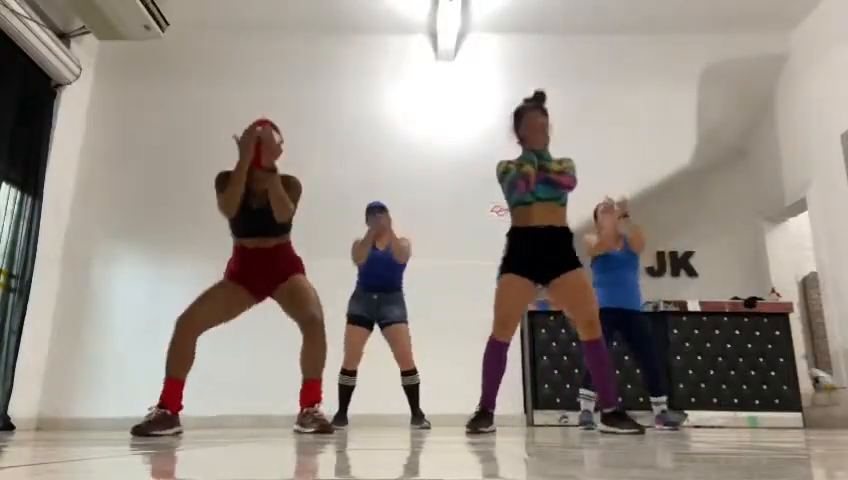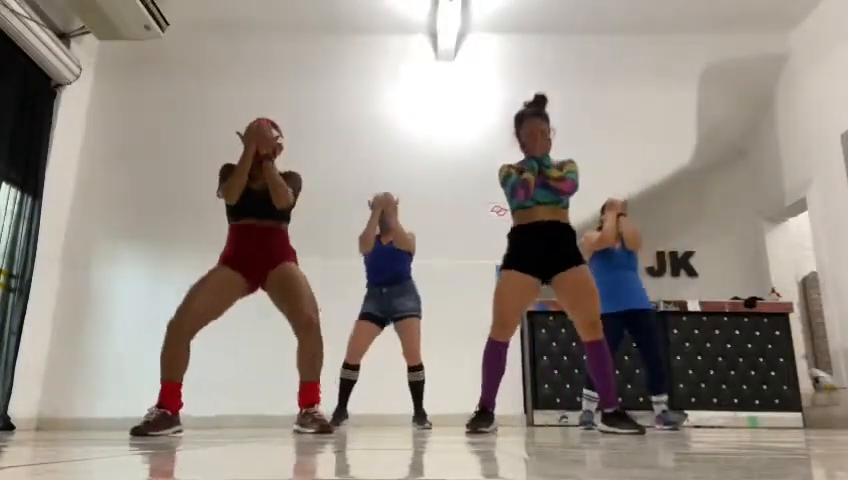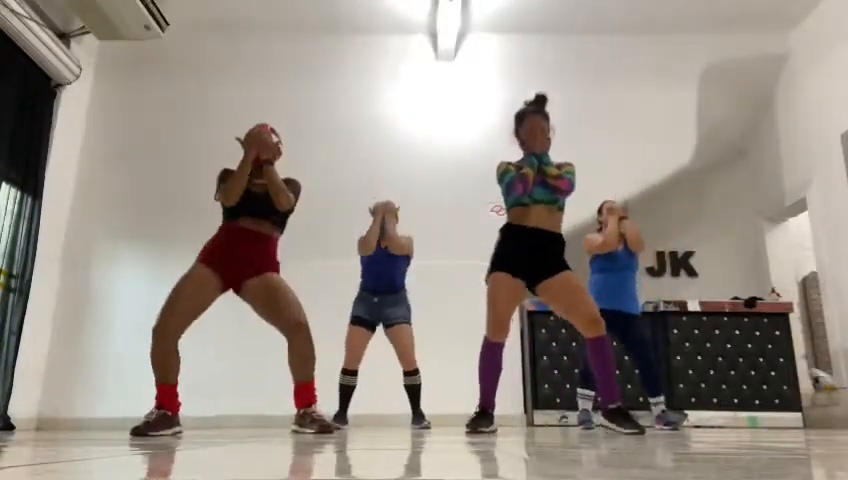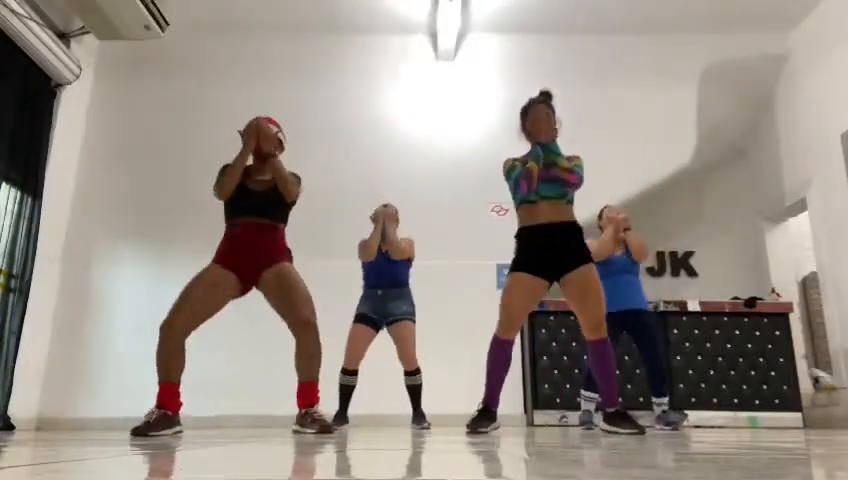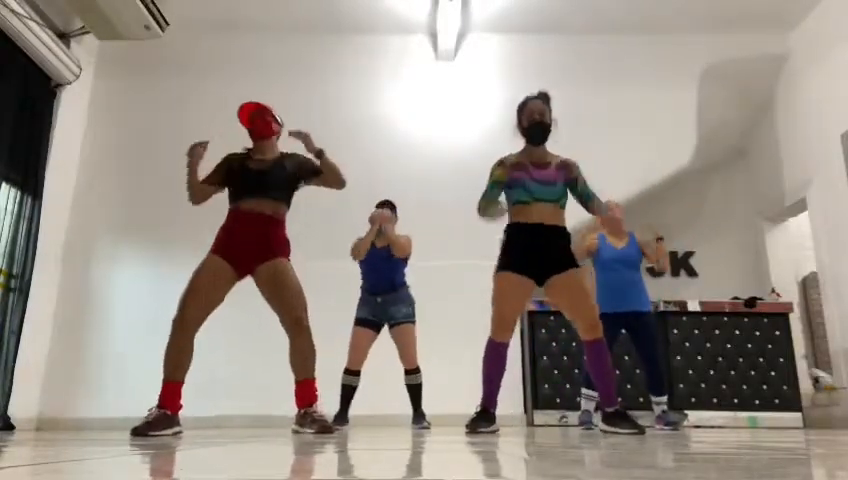
dt=0.3s
person 1, frame 1
left shoulder: (563, 163)
right shoulder: (507, 167)
left elbow: (568, 182)
right elbow: (521, 186)
left wrist: (542, 150)
right wrist: (530, 150)
left hip: (560, 248)
right hip: (522, 248)
left knee: (591, 325)
right knee: (502, 329)
left ankle: (610, 410)
right ankle: (485, 410)
person 1, frame 2
left shoulder: (566, 166)
right shoulder: (509, 170)
left elbow: (568, 187)
right elbow: (520, 192)
left wrist: (543, 158)
right wrist: (531, 160)
left hip: (563, 246)
right hip: (524, 247)
left knee: (592, 325)
right knee: (501, 329)
left ankle: (610, 410)
right ankle: (485, 410)
person 1, frame 3
left shoulder: (564, 168)
right shoulder: (507, 168)
left elbow: (564, 187)
right elbow: (518, 188)
left wrist: (543, 156)
right wrist: (530, 156)
left hip: (550, 254)
right hip: (512, 248)
left knee: (594, 323)
right knee: (496, 330)
left ankle: (612, 407)
right ankle: (485, 411)
person 1, frame 4
left shoulder: (570, 160)
right shoulder: (514, 164)
left elbow: (575, 181)
right elbow: (525, 183)
left wrist: (552, 146)
right wrist: (538, 147)
left hip: (571, 244)
right hip: (532, 247)
left knee: (596, 325)
right knee: (507, 327)
left ankle: (612, 410)
right ankle: (488, 408)
person 1, frame 5
left shoulder: (566, 166)
right shoulder: (506, 165)
left elbow: (589, 200)
right elbow: (484, 204)
left wrist: (602, 209)
right wrist: (491, 207)
left hip: (557, 247)
right hip: (519, 246)
left knee: (592, 326)
right knee: (500, 330)
left ankle: (611, 410)
right ankle: (487, 410)
person 2, frame 1
left shoulder: (289, 183)
right shoulder: (229, 179)
left elbow: (284, 215)
right elbow: (228, 209)
left wrist: (269, 166)
right wrist: (244, 159)
left hip: (284, 267)
right hip: (243, 270)
left knee: (314, 321)
right knee: (186, 323)
left ankle: (310, 409)
right ankle: (168, 410)
person 2, frame 2
left shoulder: (290, 178)
right shoulder: (231, 171)
left elbow: (283, 200)
right elbow: (230, 196)
left wrist: (266, 156)
right wrist: (249, 150)
left hip: (277, 256)
right hip: (236, 258)
left knee: (309, 322)
right knee: (179, 325)
left ankle: (309, 409)
right ankle: (167, 409)
person 2, frame 3
left shoulder: (289, 186)
right shoulder: (230, 176)
left elbow: (283, 203)
right elbow: (228, 198)
left wrist: (266, 161)
right wrist: (249, 155)
left hip: (260, 263)
right hip: (218, 256)
left knee: (299, 326)
right knee: (164, 329)
left ankle: (306, 410)
right ankle: (166, 411)
person 2, frame 4
left shoulder: (289, 178)
right shoulder: (233, 171)
left elbow: (291, 194)
right elbow: (221, 191)
left wrist: (271, 154)
right wrist: (245, 148)
left hip: (273, 256)
right hip: (231, 256)
left knee: (307, 324)
right knee: (171, 326)
left ankle: (308, 409)
right ankle: (166, 410)
person 2, frame 5
left shoulder: (294, 162)
right shoulder: (234, 161)
left elbow: (338, 182)
right elbow: (196, 196)
left wrist: (315, 150)
right wrist: (192, 165)
left hip: (271, 245)
right hip: (230, 242)
left knee: (299, 323)
right knee: (183, 321)
left ankle: (307, 409)
right ankle: (166, 410)
person 3, frame 1
left shoulder: (401, 242)
right shoulder: (360, 243)
left elbow: (402, 257)
right elbow: (359, 260)
left wrist: (389, 231)
right wrist: (371, 233)
left hip: (392, 302)
right hip: (362, 301)
left knee: (405, 359)
right knee: (350, 359)
left ankle: (416, 413)
right ankle: (341, 413)
person 3, frame 2
left shoulder: (408, 238)
right shoulder: (368, 240)
left elbow: (401, 241)
right elbow: (365, 245)
left wrist: (390, 210)
right wrist: (375, 211)
left hip: (404, 296)
right hip: (375, 299)
left knee: (413, 356)
right knee: (353, 354)
left ankle: (419, 412)
right ankle: (341, 409)
person 3, frame 3
left shoulder: (406, 242)
right shoulder: (365, 242)
left elbow: (394, 245)
right elbow: (367, 248)
left wrist: (389, 216)
right wrist: (377, 217)
left hip: (395, 303)
right hip: (366, 302)
left knee: (408, 360)
right knee: (351, 360)
left ankle: (417, 413)
right ankle: (341, 413)
person 3, frame 4
left shoulder: (406, 244)
right shoulder: (365, 244)
left elbow: (395, 253)
right elbow: (368, 255)
left wrist: (389, 223)
right wrist: (378, 224)
left hip: (399, 301)
right hip: (369, 303)
left knee: (409, 359)
right knee: (350, 359)
left ankle: (418, 413)
right ankle: (341, 413)
person 3, frame 5
left shoulder: (404, 240)
right shoulder: (362, 241)
left elbow: (398, 250)
right elbow: (357, 255)
left wrist: (386, 224)
right wrist: (374, 226)
left hip: (398, 301)
right hip: (369, 303)
left knee: (409, 359)
right knee: (354, 360)
left ankle: (418, 413)
right ankle: (342, 413)
person 4, frame 1
left shoulder: (629, 240)
right shoulder: (592, 240)
left elbow: (638, 245)
right elbow: (605, 245)
left wrist: (624, 216)
right wrist: (608, 214)
left hip: (632, 309)
right hip: (603, 308)
left knee: (649, 360)
left ankle: (661, 412)
right ankle: (586, 412)
person 4, frame 2
left shoulder: (628, 238)
right shoulder: (591, 238)
left elbow: (634, 242)
right elbow: (606, 240)
left wrist: (623, 214)
right wrist: (612, 213)
left hip: (639, 308)
right hip: (608, 311)
left knee: (654, 359)
left ankle: (662, 412)
right ankle: (587, 412)
person 4, frame 3
left shoulder: (629, 239)
right shoulder: (593, 239)
left elbow: (638, 244)
right elbow: (608, 244)
left wrist: (624, 218)
right wrist: (612, 218)
left hip: (628, 311)
right hip: (599, 308)
left knee: (646, 360)
left ankle: (660, 412)
right ankle: (584, 411)
person 4, frame 4
left shoulder: (631, 243)
right shoulder: (595, 244)
left elbow: (640, 255)
right elbow: (601, 253)
left wrist: (626, 228)
right wrist: (609, 227)
left hip: (638, 311)
right hip: (608, 312)
left knee: (655, 361)
left ankle: (662, 412)
right ankle: (586, 412)
person 4, frame 5
left shoulder: (638, 240)
right shoulder: (595, 240)
left elbow: (662, 264)
right elbow: (577, 254)
left wrist: (658, 239)
right wrist: (592, 231)
left hip: (639, 310)
right hip: (607, 311)
left knee: (653, 361)
left ankle: (662, 412)
right ankle: (586, 411)
